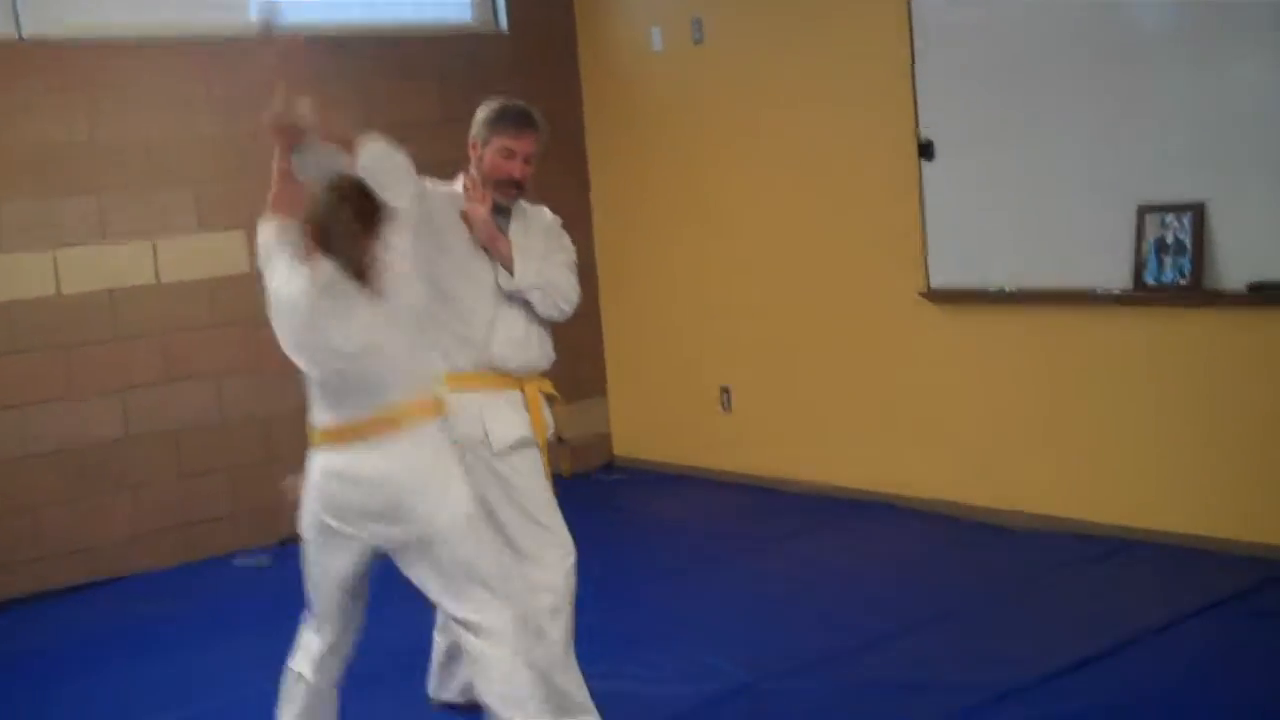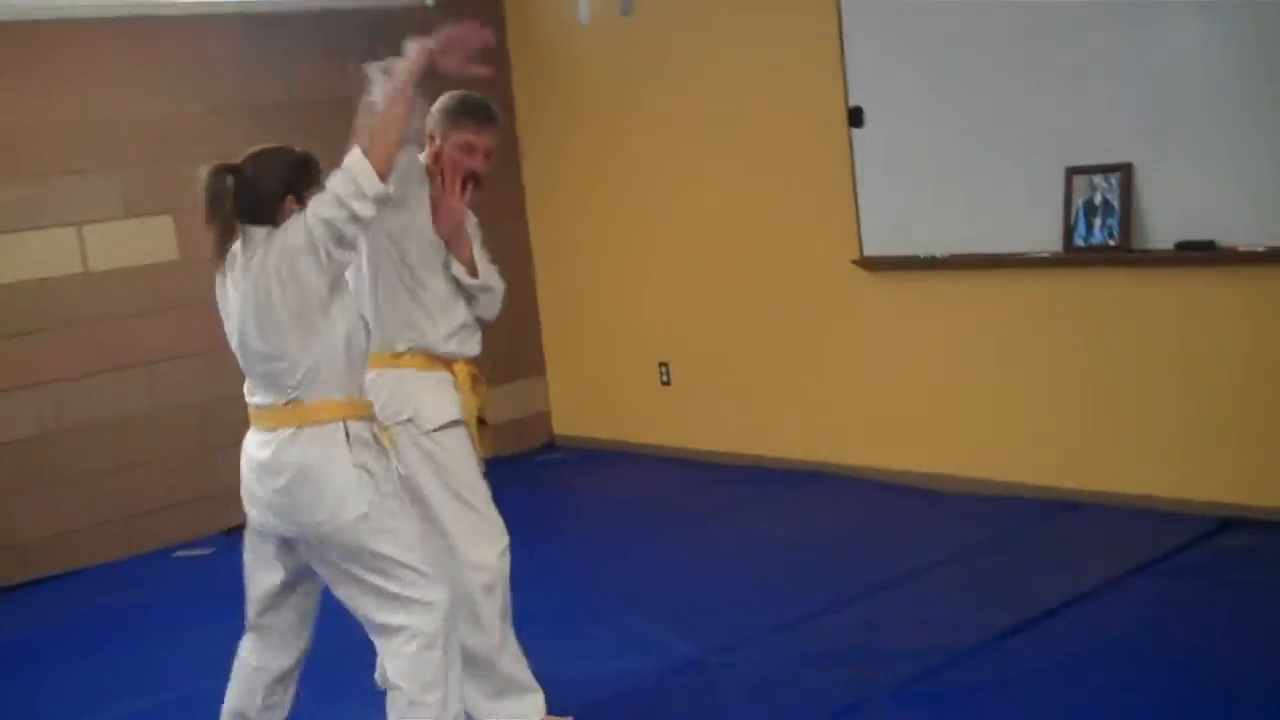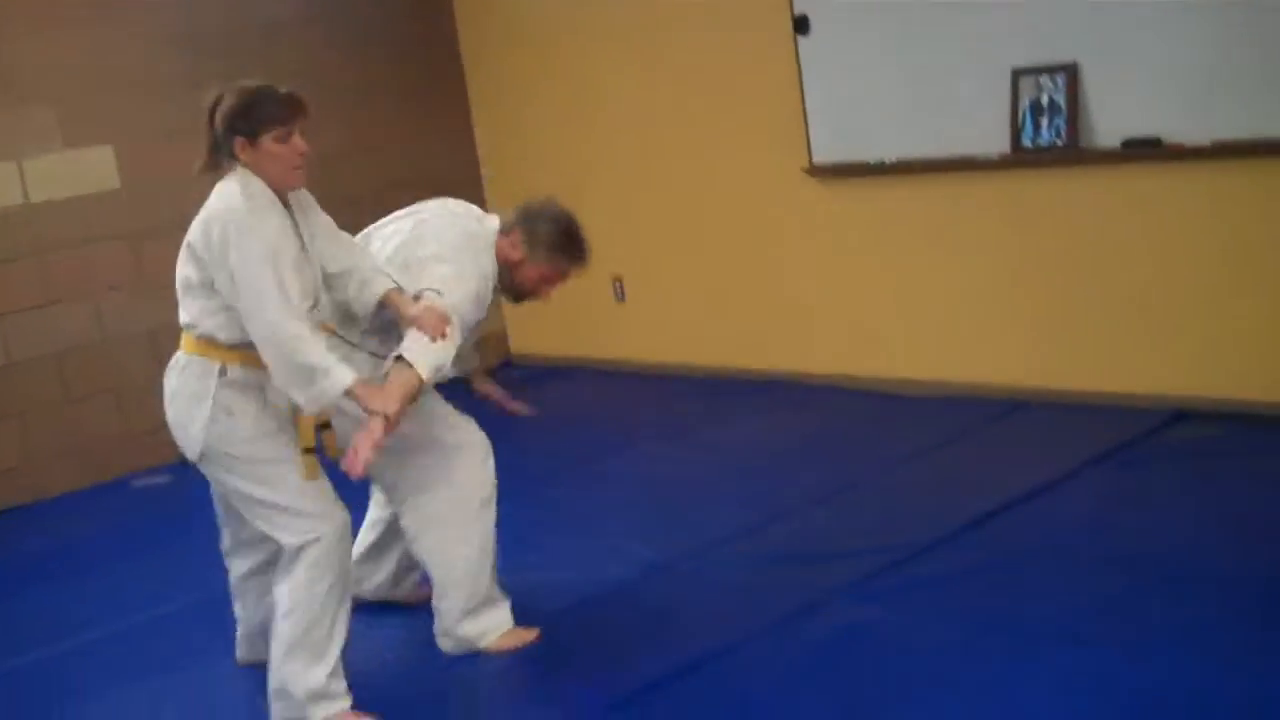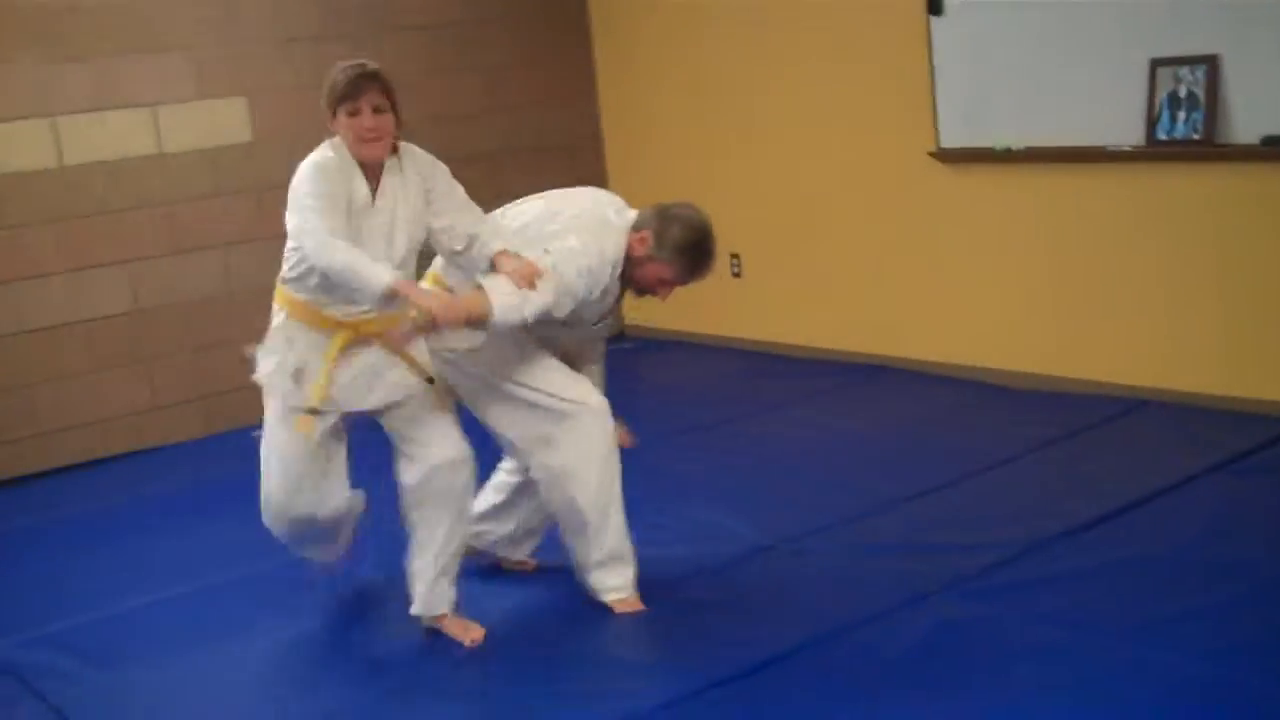
dt=0.5s
person 1, frame 1
left shoulder: (291, 291)
right shoulder: (395, 266)
left elbow: (280, 232)
right elbow: (390, 171)
left wrist: (284, 154)
right wrist: (310, 131)
left hip: (340, 481)
right hip: (416, 471)
left knee: (326, 628)
right knee: (490, 620)
person 1, frame 2
left shoulder: (237, 261)
right shoulder: (297, 252)
left elbow: (353, 192)
right elbow: (365, 172)
right wrist: (420, 60)
left hip: (270, 462)
right hip: (330, 461)
left knee: (275, 622)
right knee: (413, 608)
person 1, frame 3
left shoulder: (286, 199)
right shoulder: (239, 217)
left elbow: (342, 265)
right elbow: (280, 324)
left wrist: (406, 308)
right wrist: (365, 393)
left hip: (251, 387)
right hip: (223, 396)
left knee: (256, 532)
right knee: (316, 529)
left ankle: (261, 642)
person 1, frame 4
left shoulder: (416, 166)
right shoulder: (320, 172)
left elbow: (464, 228)
right elbow: (327, 249)
left wrist: (505, 261)
right wrist: (406, 291)
left hip: (385, 340)
right hip: (309, 343)
left knee: (441, 459)
right knee: (291, 498)
left ankle: (438, 601)
right ankle: (332, 532)
person 2, frame 1
left shoulder: (541, 226)
right shoulder: (423, 205)
left elbow: (560, 298)
left wrist: (493, 241)
left hip: (517, 411)
right hip: (469, 415)
right knee: (541, 563)
person 2, frame 2
left shoulder: (448, 210)
right shoulder: (399, 184)
left elbow: (487, 303)
right elbow: (386, 92)
left wrist: (458, 240)
left hip: (431, 393)
right hip: (406, 395)
left knee: (427, 543)
right knee: (470, 548)
person 2, frame 3
left shoulder: (467, 225)
right shoulder: (467, 268)
right elbow: (431, 342)
left wrist: (480, 384)
right wrist: (383, 421)
left hip: (337, 344)
right hip: (341, 361)
left knee: (410, 468)
right knee: (459, 457)
left ankle: (375, 579)
right ankle: (472, 622)
person 2, frame 4
left shoulder: (616, 224)
right shoulder: (588, 254)
left elbow: (583, 315)
right elbow: (519, 290)
left wrist: (588, 389)
right wrist: (435, 316)
left hip: (512, 329)
right hip: (461, 331)
left knee: (552, 433)
right knee: (578, 424)
left ankle: (485, 536)
right ankle: (608, 577)
